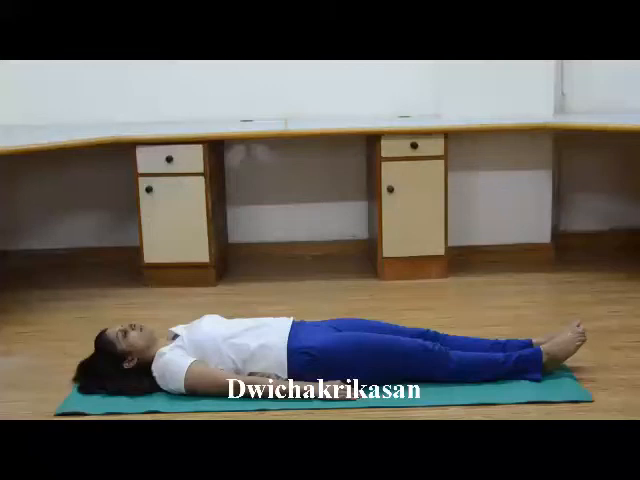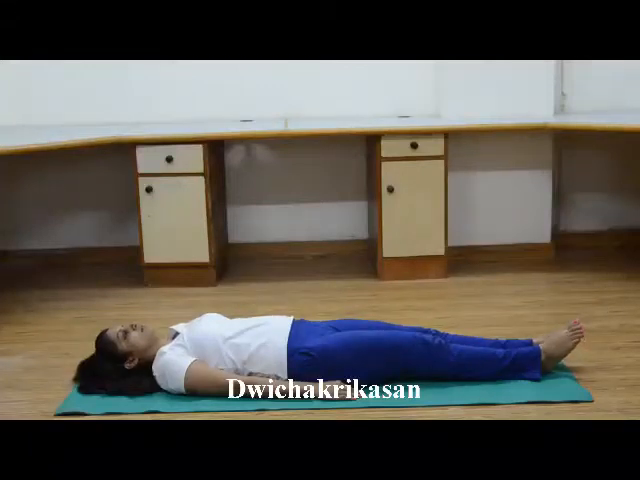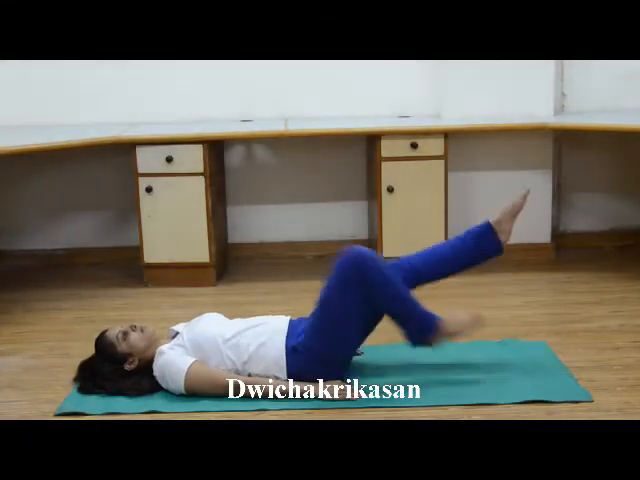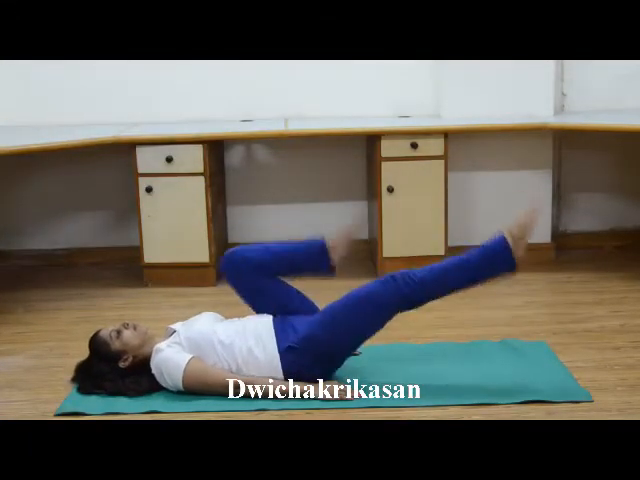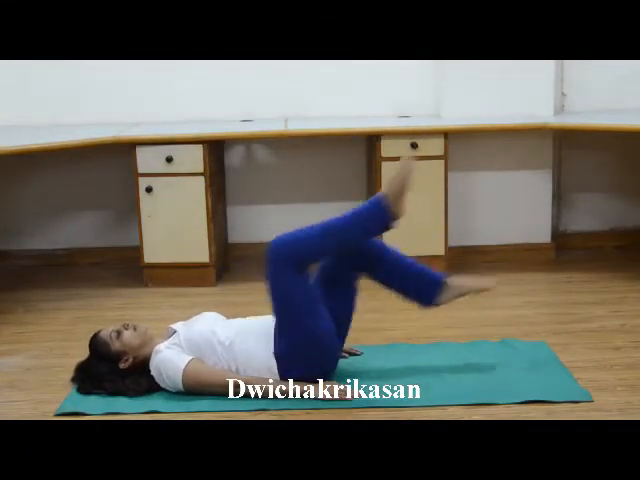
dt=1s
person 1, frame 1
left shoulder: (178, 334)
right shoulder: (167, 367)
right elbow: (238, 383)
right wrist: (312, 389)
left hip: (303, 330)
right hip: (304, 357)
left knee: (424, 337)
right knee: (428, 359)
left ankle: (531, 345)
right ankle: (539, 359)
person 1, frame 2
left shoulder: (178, 331)
right shoulder: (166, 367)
right elbow: (236, 383)
right wrist: (309, 388)
left hip: (303, 330)
right hip: (303, 357)
left knee: (424, 334)
right knee: (423, 351)
left ankle: (529, 345)
right ankle: (535, 359)
person 1, frame 3
left shoulder: (178, 334)
right shoulder: (167, 366)
right elbow: (233, 384)
right wrist: (308, 387)
left hip: (302, 334)
right hip: (307, 358)
left knee: (396, 271)
right knee: (358, 260)
left ankle: (493, 233)
right ankle: (427, 329)
person 1, frame 4
left shoulder: (175, 336)
right shoulder: (164, 361)
right elbow: (231, 383)
right wrist: (304, 387)
left hip: (293, 331)
right hip: (300, 351)
left knee: (236, 260)
right knee: (395, 288)
left ankle: (325, 252)
right ankle: (504, 251)
person 1, frame 5
left shoulder: (179, 333)
right shoulder: (165, 366)
right elbow: (235, 383)
right wrist: (309, 390)
left hip: (295, 336)
right hip: (301, 358)
left knee: (347, 245)
right knee: (282, 250)
left ankle: (437, 288)
right ankle: (384, 207)
